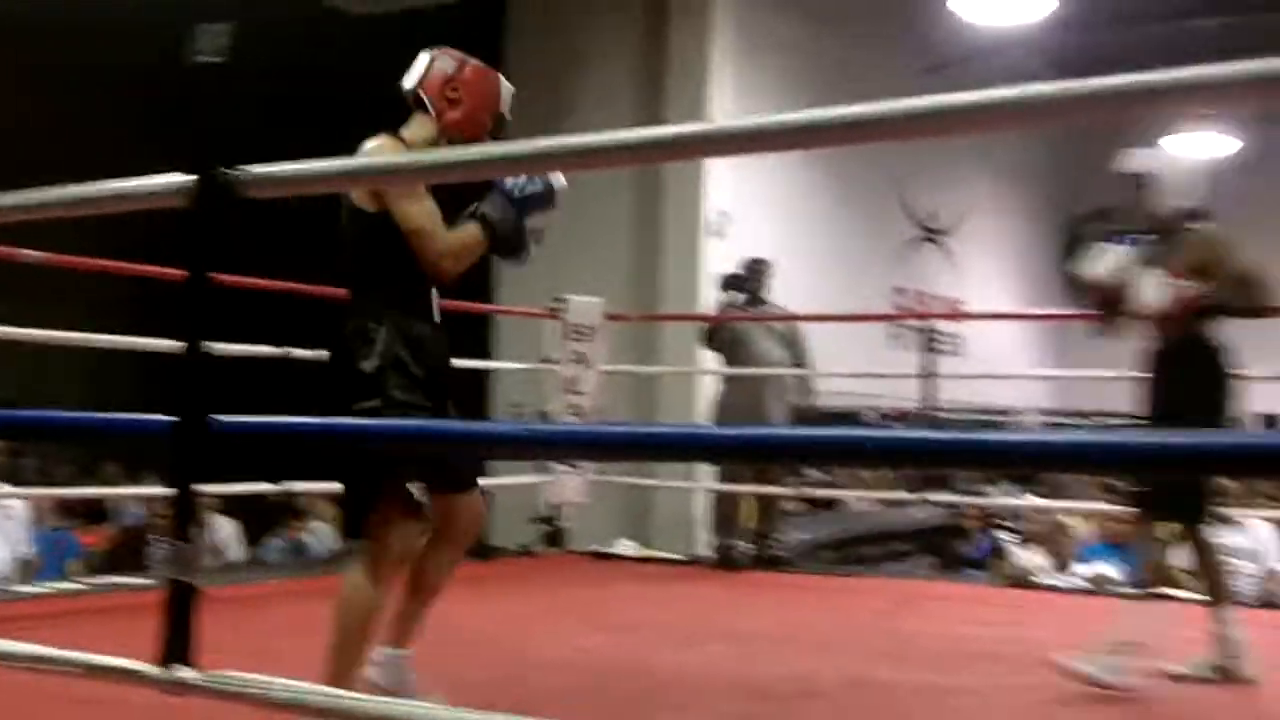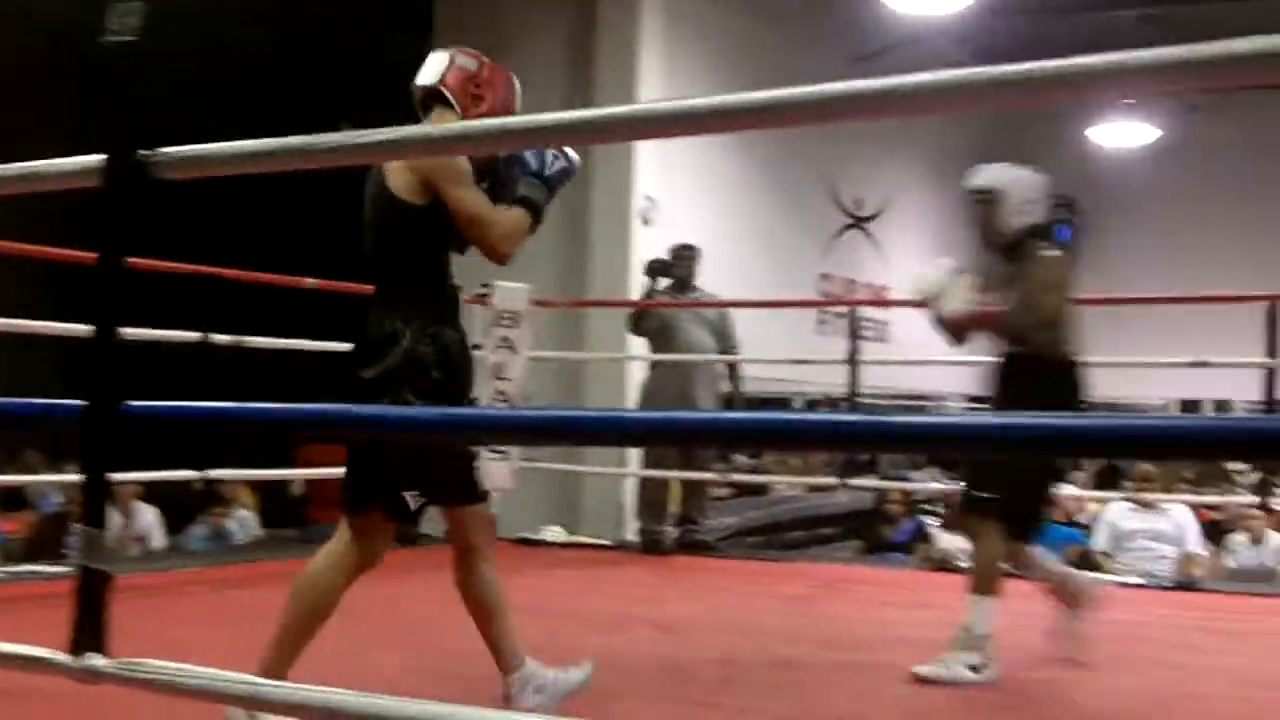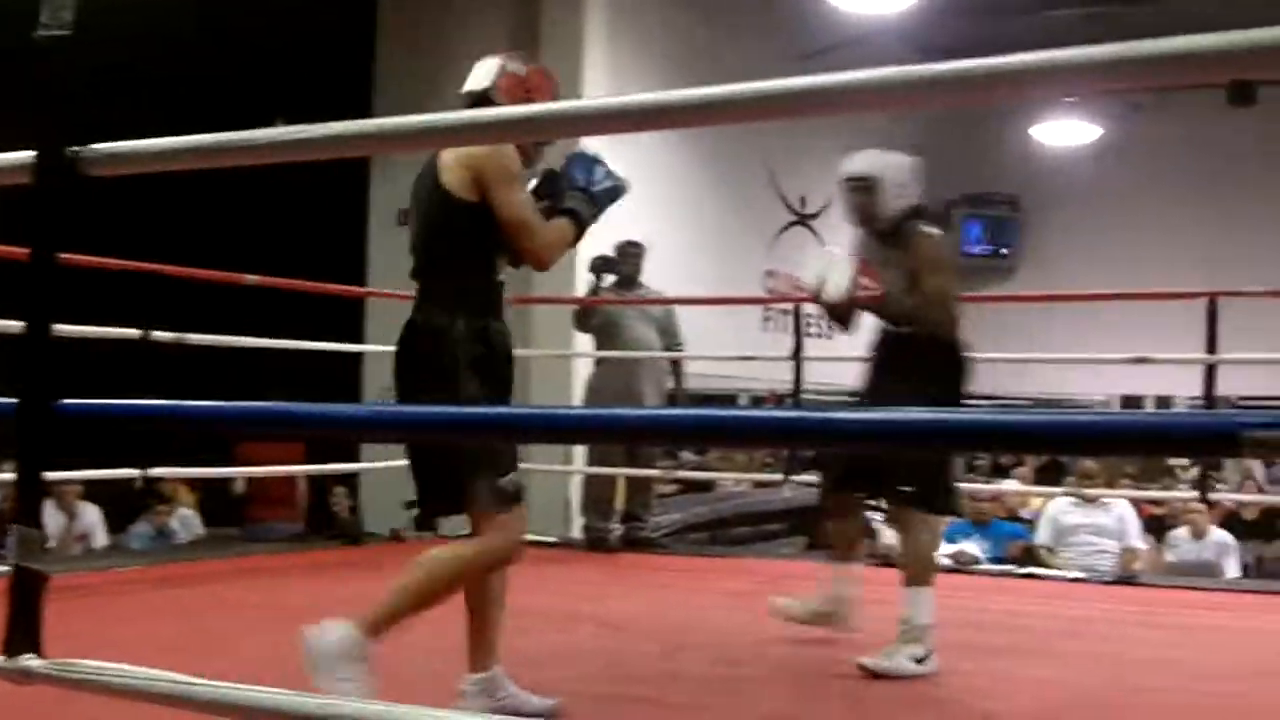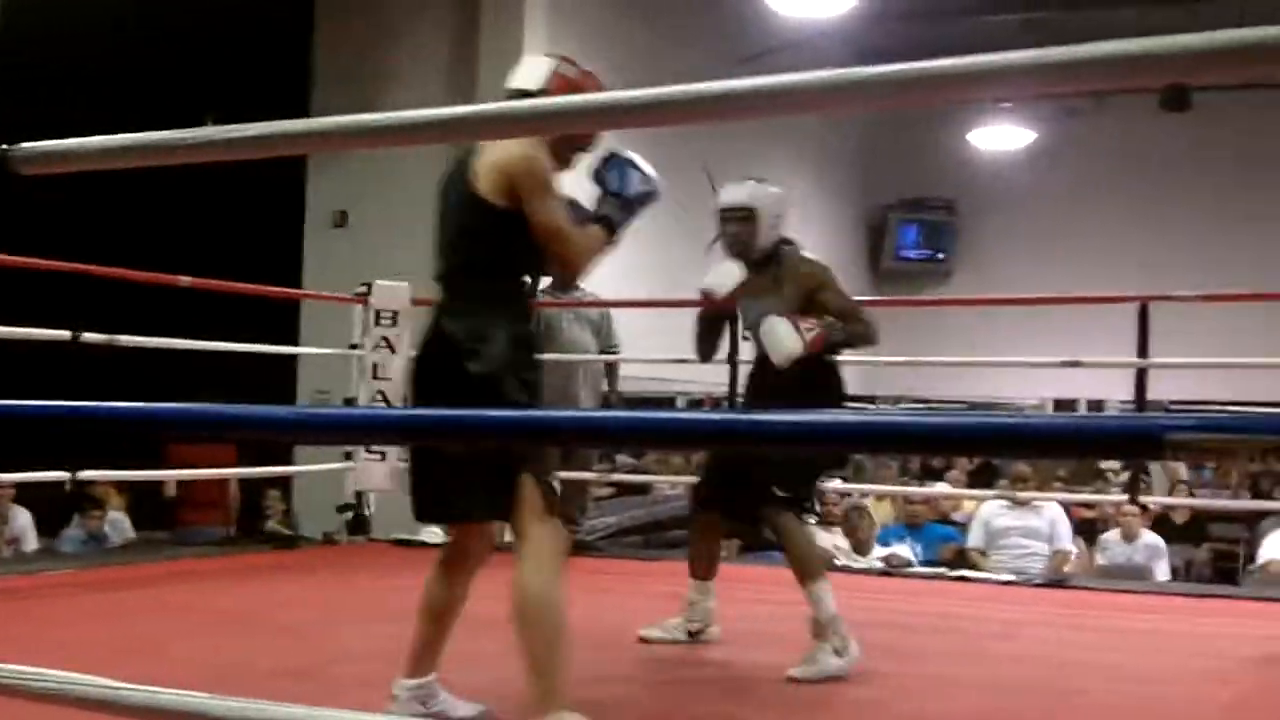
dt=0.2s
person 1, frame 1
right shoulder: (387, 155)
right elbow: (444, 258)
left wrist: (492, 220)
right wrist: (505, 206)
left hip: (412, 362)
right hip: (383, 358)
left knee: (463, 516)
right knee: (391, 541)
left ankle: (391, 658)
person 1, frame 2
left shoulder: (412, 159)
right shoulder: (433, 153)
right elbow: (500, 243)
left wrist: (501, 187)
right wrist: (539, 185)
left hip: (422, 358)
right hip: (406, 355)
left knee: (475, 529)
right knee: (367, 538)
person 1, frame 3
left shoulder: (448, 162)
right shoulder: (487, 151)
right elbow: (541, 251)
left wrist: (542, 203)
right wrist: (581, 200)
left hip: (456, 346)
right hip: (454, 349)
left knee: (493, 526)
right knee: (499, 535)
right ankle: (349, 637)
person 1, frame 4
left shoulder: (474, 163)
right shoulder: (523, 154)
right elbow: (572, 260)
left wrist: (541, 240)
right wrist: (615, 208)
left hip: (457, 354)
right hip: (486, 356)
left knee: (470, 539)
right knee: (543, 536)
person 2, frame 1
left shoulder: (1199, 242)
right shoulder: (1147, 247)
left elbow: (1260, 298)
right elbow: (1111, 313)
left wrist: (1196, 300)
right wrist: (1104, 288)
left hip: (1192, 374)
right hip: (1174, 369)
left knee: (1153, 510)
right knee: (1185, 519)
left ankle: (1123, 653)
right ankle: (1228, 650)
person 2, frame 2
left shoulder: (1046, 266)
right shoulder: (994, 263)
left elbow: (1056, 344)
right elbow: (960, 333)
left wrist: (995, 319)
right wrist: (948, 306)
left hip: (1044, 388)
right hip: (1016, 385)
left knee: (988, 513)
right knee: (996, 517)
left ankle: (974, 652)
right ankle: (1071, 586)
person 2, frame 3
left shoulder: (927, 245)
right shoulder: (870, 244)
left elbow: (945, 323)
right elbow: (846, 319)
left wrist: (883, 301)
right wrist: (836, 298)
left hip: (930, 368)
right hip: (891, 364)
left knee: (912, 501)
right knee: (842, 481)
left ankle: (918, 643)
right ankle: (835, 599)
person 2, frame 4
left shoulder: (804, 272)
right shoulder: (736, 275)
left elbow: (866, 331)
right elbow: (705, 352)
left wrist: (821, 337)
right wrist: (713, 312)
left hip: (810, 391)
right hip: (765, 389)
left knee: (777, 509)
right knee: (709, 502)
left ankle: (835, 638)
right ankle: (698, 619)
person 3, frame 1
left shoulder: (785, 317)
right shoulder: (730, 313)
left elbow: (801, 363)
right elbow: (711, 341)
left wrist: (807, 399)
right wrist: (728, 299)
left hip: (778, 410)
right hip: (739, 409)
left knee: (773, 477)
right knee: (734, 475)
left ankle: (765, 541)
right ankle: (728, 542)
person 3, frame 2
left shoulder: (714, 303)
right shoulder: (656, 299)
left elbow: (729, 351)
right elbow: (636, 327)
left wrist: (736, 388)
right wrist: (652, 284)
left hip: (705, 396)
right hip: (665, 396)
left knee: (699, 465)
right knee: (659, 463)
left ankle: (692, 527)
right ankle: (653, 527)
person 3, frame 3
left shoulder: (659, 300)
right shoulder: (601, 297)
left elbow: (673, 348)
right elbow: (581, 324)
left wrist: (678, 385)
right wrist: (597, 282)
left hip: (650, 394)
right hip: (610, 394)
left knee: (645, 463)
right knee: (604, 460)
left ankle: (636, 524)
right ankle: (599, 524)
person 3, frame 4
left shoulder: (595, 304)
right shoulder: (538, 302)
left elbow: (609, 351)
left wrist: (612, 389)
left hip: (586, 397)
right hip: (546, 397)
left knee: (580, 466)
left ankle: (570, 525)
